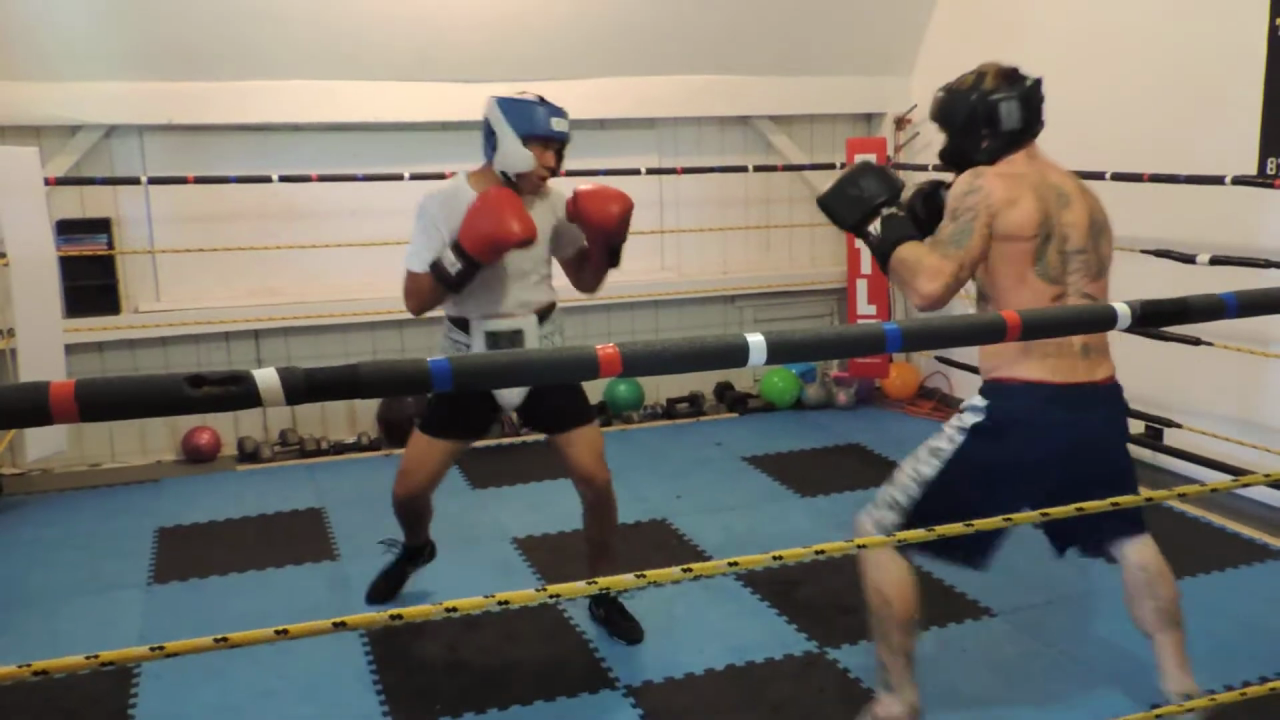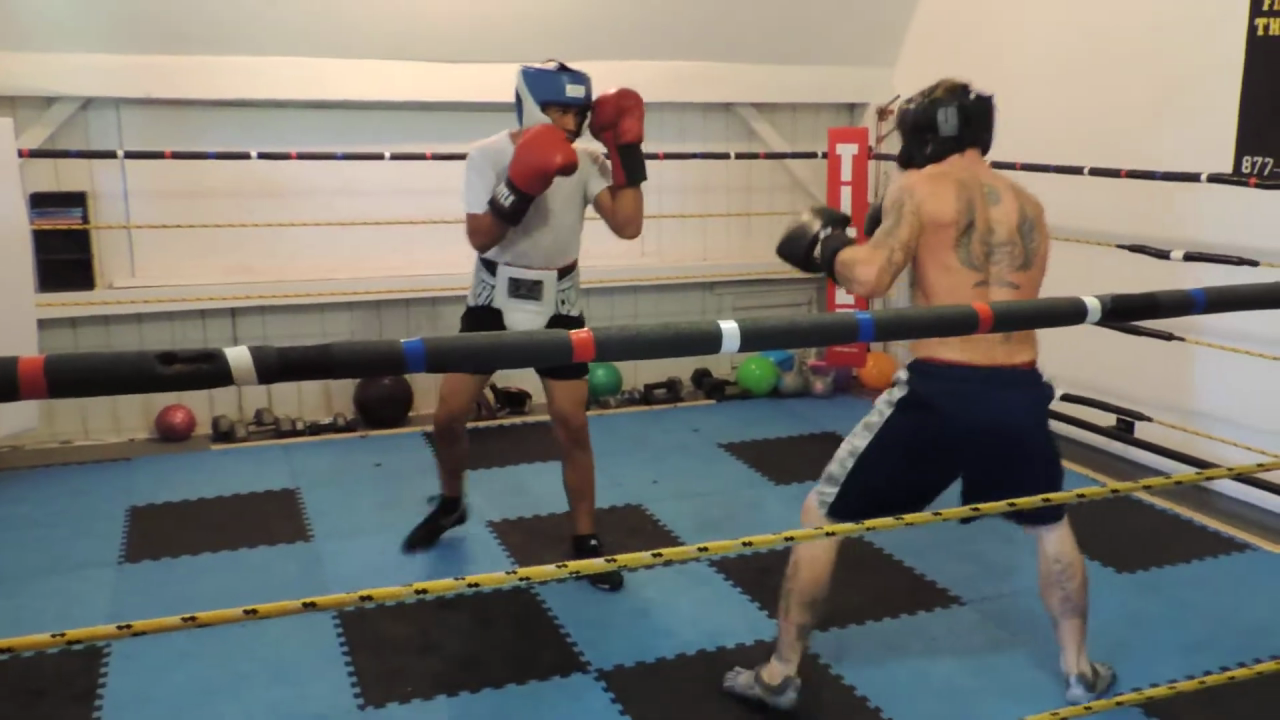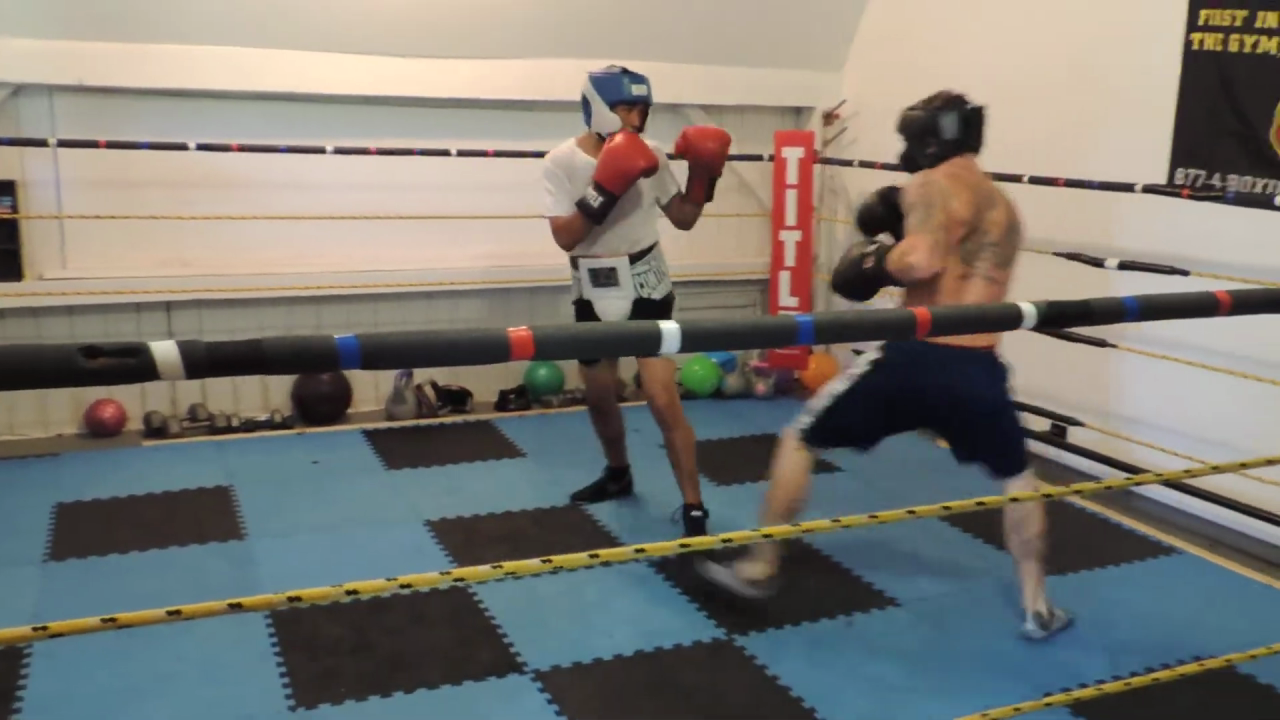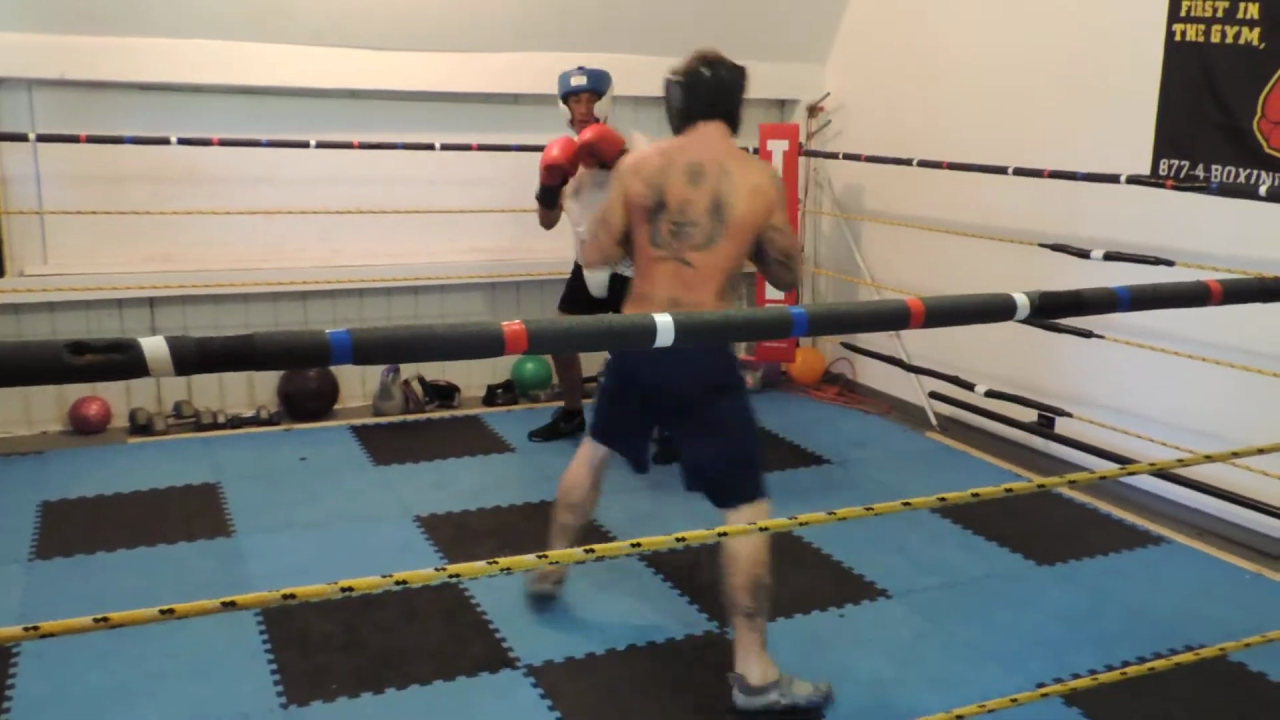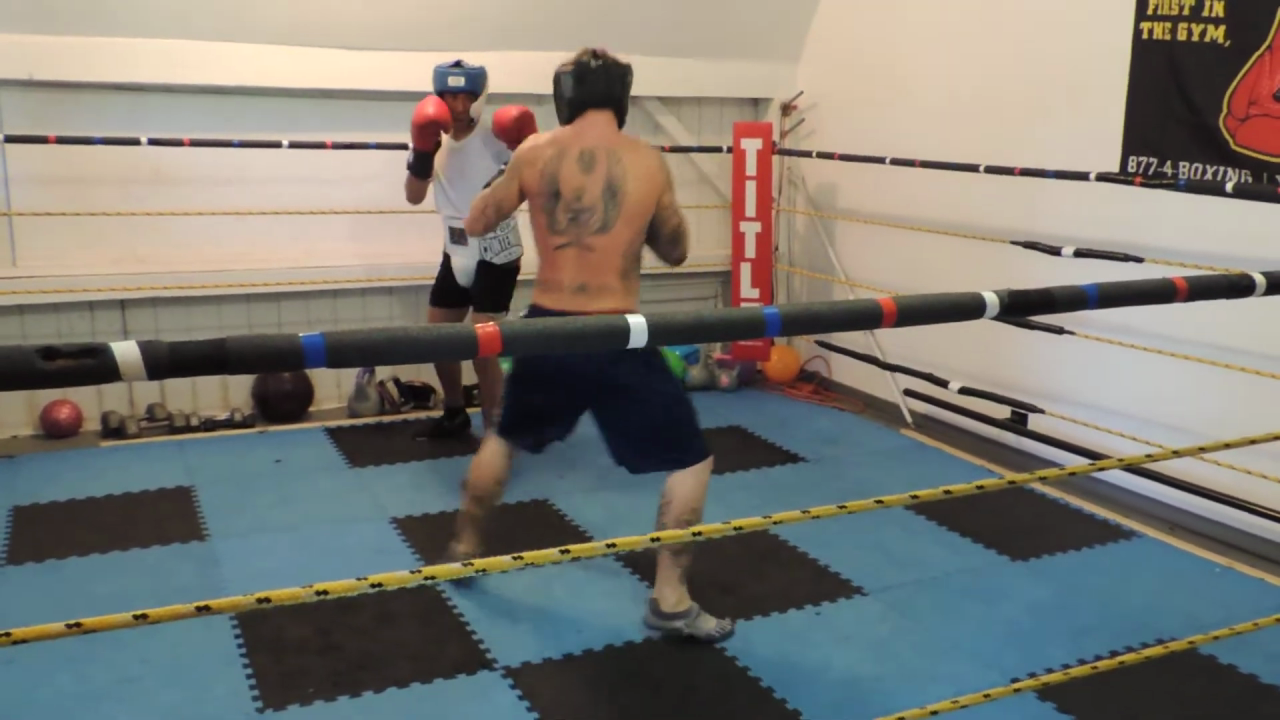
dt=1s
person 1, frame 1
left shoulder: (986, 186)
right shoulder: (1086, 199)
left elbow: (927, 289)
left wrist: (881, 223)
left hip: (1015, 411)
right hip: (1096, 406)
left knee: (880, 534)
right knee: (1129, 538)
person 1, frame 2
left shoulder: (920, 188)
right shoulder: (1028, 205)
left elbow: (867, 277)
left wrist: (825, 244)
left hip: (938, 390)
right hip: (1018, 390)
left knee: (821, 516)
right knee: (1053, 527)
left ankle: (780, 672)
right ankle: (1079, 670)
person 1, frame 3
left shoulder: (933, 185)
right shoulder: (1006, 210)
left elbow: (922, 263)
left wrist: (875, 260)
left hip: (910, 360)
right hip: (977, 368)
left knee: (796, 442)
right knee: (1015, 479)
left ankle: (759, 569)
right ankle: (1038, 607)
person 1, frame 4
left shoulder: (639, 163)
right shoulder: (759, 178)
left elbow: (592, 256)
right elbow: (785, 275)
left hip: (635, 345)
right hip: (701, 359)
left knee: (595, 450)
right knee: (746, 509)
left ankle: (549, 574)
person 1, frame 5
left shoulder: (535, 153)
right shoulder: (649, 162)
left elbow: (475, 223)
right elbow: (674, 251)
left wrist: (516, 189)
left knee: (503, 441)
right knee: (691, 464)
left ankle: (464, 550)
right ankle: (669, 599)
person 2, frame 1
left shoulder: (556, 203)
right shoulder: (443, 203)
left elbow: (586, 281)
right elbow: (417, 299)
left wrist: (606, 240)
right wrist: (466, 256)
right hip: (472, 361)
left knee: (595, 482)
right knee: (410, 489)
left ankle: (604, 593)
right ankle: (414, 549)
person 2, frame 2
left shoulder: (584, 161)
right shoulder: (486, 156)
left elbow: (629, 226)
right elbow: (480, 237)
left wrist: (626, 149)
right wrist: (521, 185)
left hip: (558, 306)
right hip: (493, 302)
left knee: (572, 428)
right knee: (448, 417)
left ankle: (584, 541)
right ankle: (449, 502)
person 2, frame 3
left shoulder: (648, 157)
right shoulder: (561, 163)
left elbow: (683, 218)
right elbow: (565, 236)
left wrist: (703, 173)
right wrist: (605, 187)
left hip: (646, 288)
right hip: (592, 293)
left knee: (663, 401)
right knee: (599, 395)
left ankle: (693, 509)
right ankle: (617, 474)
person 2, frame 4
left shoulder: (629, 146)
right shoulder: (563, 154)
right elbow: (548, 222)
right wrist: (548, 186)
left hip: (628, 264)
right hip: (588, 263)
left ankle: (666, 430)
right ankle: (571, 415)
person 2, frame 5
left shoulder: (498, 135)
right shoulder: (434, 135)
right elbow: (414, 194)
right wrist: (421, 151)
left hip: (496, 257)
right hip: (457, 254)
right ankle: (454, 416)
